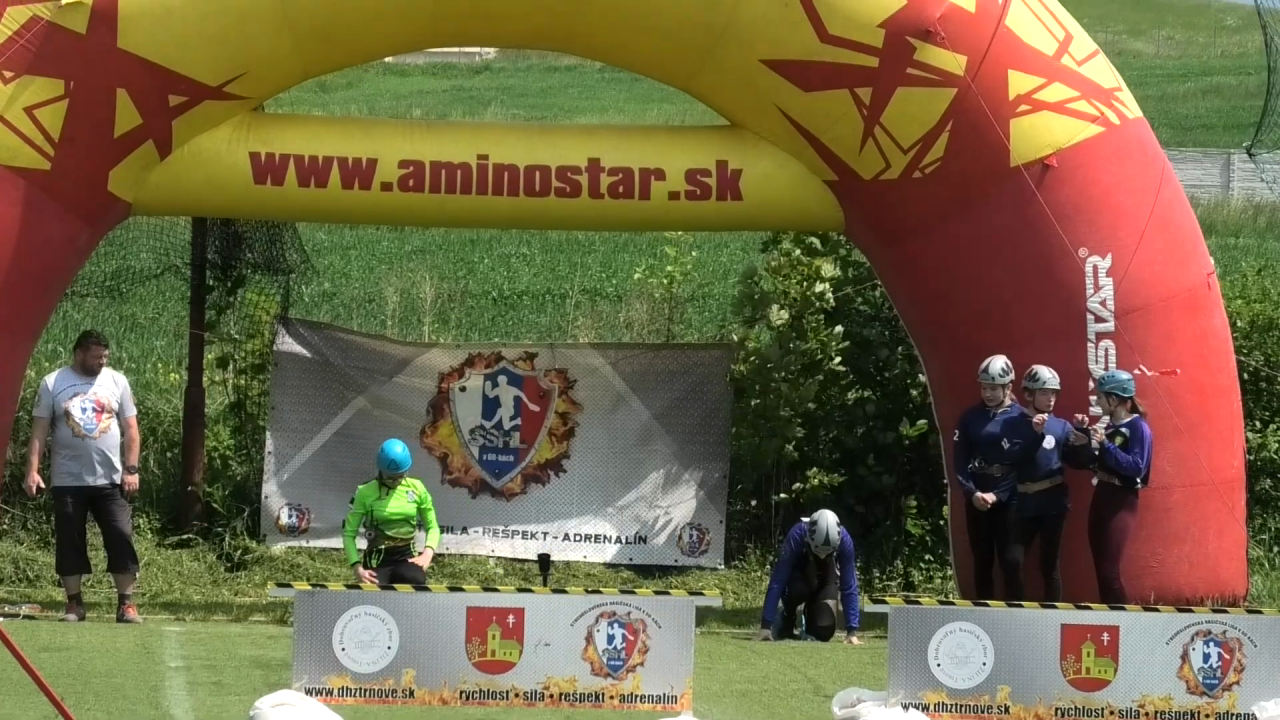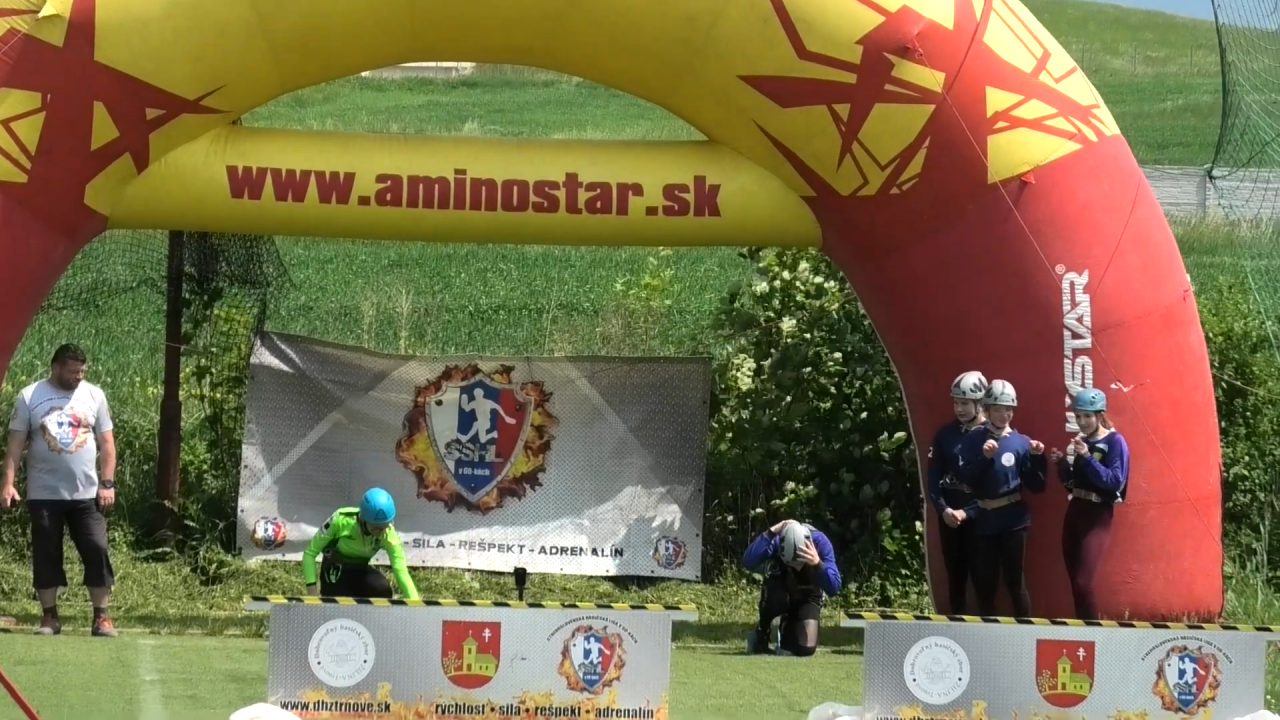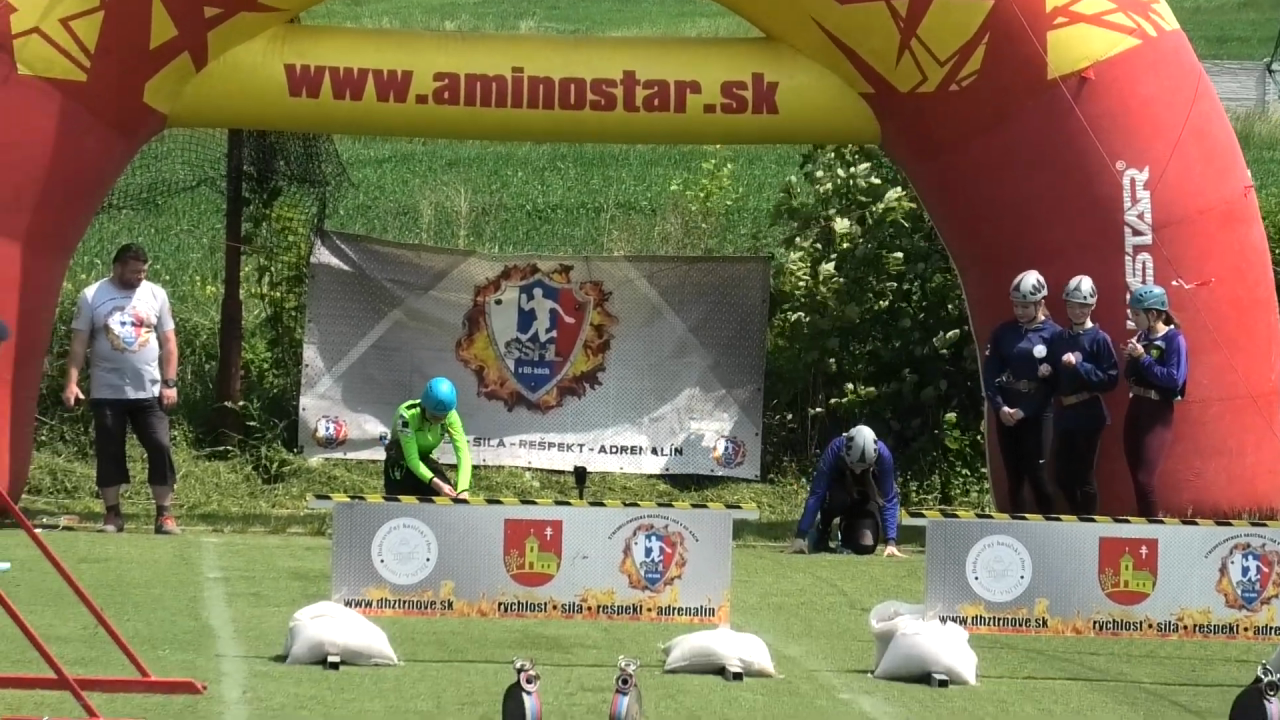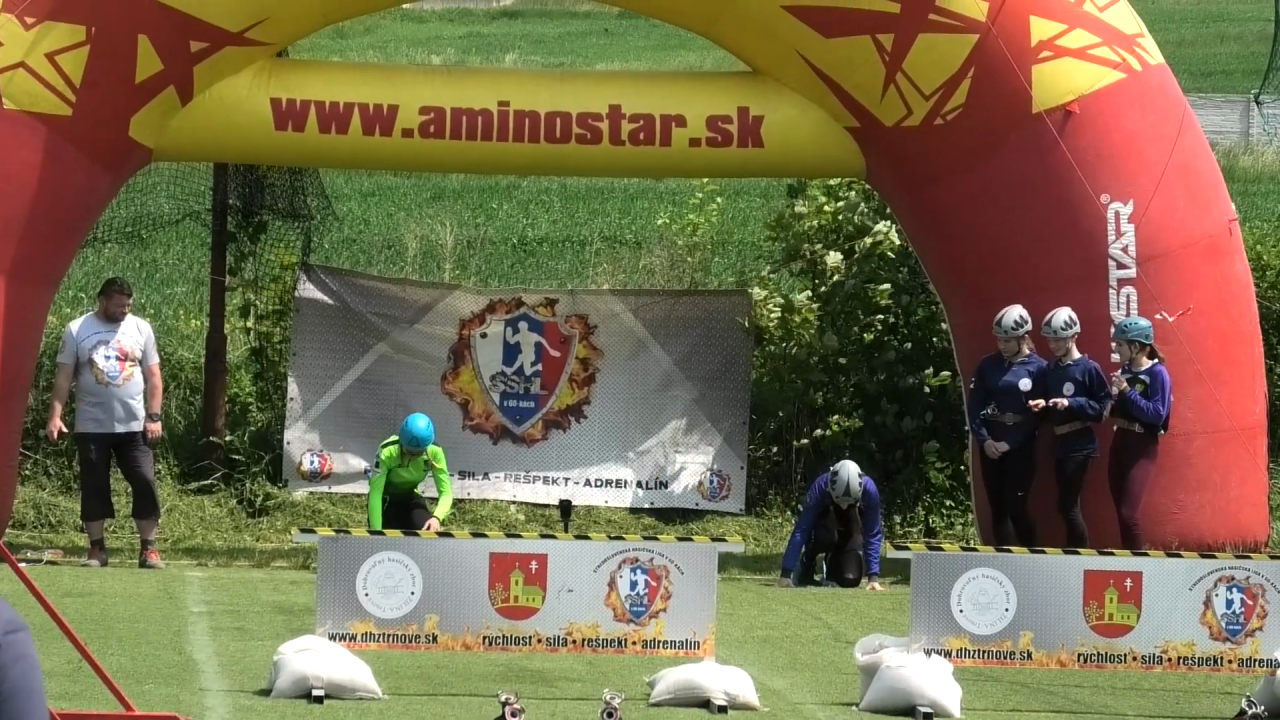
dt=1s
person 1, frame 1
left shoulder: (117, 381)
right shoulder: (52, 383)
left elbow: (130, 428)
right elbow: (39, 431)
left wrist: (131, 469)
right wrist: (32, 470)
left hip: (110, 480)
right hip: (67, 481)
left knee: (121, 538)
right knee: (69, 542)
left ankle: (126, 603)
right ankle: (74, 603)
person 1, frame 2
left shoulder: (94, 395)
right shoulder: (29, 396)
left elbow: (107, 442)
left wrist: (107, 483)
left hip: (87, 493)
right hip: (44, 494)
left knee: (97, 552)
right knee: (46, 555)
left ankle: (101, 616)
right ankle: (49, 617)
person 1, frame 3
left shoulder: (156, 294)
right shoulder: (92, 296)
left elbow: (168, 342)
right elbow: (79, 343)
left wrist: (170, 383)
right wrist: (71, 382)
left hip: (149, 392)
right hip: (107, 393)
left knee: (161, 450)
right knee: (109, 453)
left ankle: (164, 515)
right ankle: (112, 515)
person 1, frame 4
left shoulder: (141, 328)
right shoulder: (77, 329)
left elbow: (153, 376)
right elbow: (63, 377)
left wrist: (154, 417)
right wrist: (55, 415)
left hip: (134, 425)
right hip: (91, 426)
left knee: (145, 484)
right knee: (93, 487)
left ankle: (148, 549)
right ankle: (97, 549)
person 2, frame 1
left shoulder: (1022, 418)
right shoulder: (970, 417)
right elbow: (959, 460)
left wrist: (997, 495)
right wrist: (972, 492)
left hip: (1009, 498)
right hip: (975, 497)
left knee: (1009, 560)
right knee: (981, 560)
person 2, frame 2
right shoulder: (945, 434)
right elbow: (933, 477)
left wrist: (967, 512)
right wrist: (943, 509)
right hip: (948, 514)
right knee: (955, 576)
person 2, frame 3
left shoulder: (1053, 333)
right shoulder: (1003, 331)
right elbow: (989, 373)
left wrist: (1024, 411)
right wrist: (999, 407)
left hip: (1037, 412)
right hip: (1006, 410)
left knee: (1036, 474)
right knee: (1013, 475)
person 2, frame 4
left shoulder: (1038, 368)
right shoulder: (988, 365)
left elbow: (1037, 414)
right elbow: (974, 406)
left wrist: (1009, 443)
right wrist: (984, 439)
left hip: (1021, 445)
right hip: (990, 442)
left knee: (1016, 507)
right knee: (997, 507)
person 3, frame 1
left shoulder: (1061, 426)
right shoulder: (1015, 424)
left elbow: (1080, 462)
left wrist: (1082, 433)
right wrist: (1035, 433)
left hip: (1053, 502)
right hip: (1025, 503)
left knee: (1049, 565)
right knee: (1012, 560)
person 3, frame 2
left shoulder: (1022, 442)
right shoulder: (974, 440)
left elbow: (1037, 485)
right elbow: (967, 478)
left wrist: (1038, 458)
right wrist: (985, 458)
left hip: (1013, 518)
right hip: (984, 519)
left knee: (1015, 580)
right knee: (984, 580)
person 3, frame 3
left shoulder: (1099, 339)
right shoulder: (1059, 337)
left elbow: (1110, 380)
left wrist: (1078, 366)
left hip: (1089, 416)
right hip: (1064, 414)
left knee: (1084, 477)
right knee: (1062, 475)
person 3, frame 4
left shoulder: (1089, 369)
right shoulder: (1051, 368)
left elbow: (1105, 407)
left wrist: (1071, 403)
right wrist: (1042, 404)
left hip: (1080, 445)
right hip: (1060, 443)
left knee: (1068, 505)
right knee: (1068, 505)
person 4, frame 1
left shoulder: (1138, 426)
right shoulder: (1110, 425)
left elbow: (1137, 467)
left wrist: (1105, 444)
right wrist: (1086, 442)
left hip: (1122, 501)
right hip: (1101, 495)
left knee: (1110, 570)
right knee: (1100, 568)
person 4, frame 2
left shoulder: (1115, 441)
right shoulder: (1082, 441)
left elbow: (1115, 481)
left wrist: (1088, 457)
right wrist: (1062, 463)
left hip: (1097, 515)
right hip: (1075, 511)
left knee: (1083, 582)
right knee: (1074, 582)
person 4, frame 3
left shoulder: (1174, 338)
right shoulder: (1142, 337)
left elbow: (1174, 379)
left wrist: (1143, 357)
right wrist: (1131, 359)
left hip: (1158, 413)
right hip: (1136, 408)
left knee: (1145, 479)
right knee: (1136, 477)
person 4, frame 4
left shoulder: (1157, 373)
right shoulder: (1126, 370)
left elbow: (1157, 414)
left wrist: (1127, 391)
right wrist: (1112, 407)
left hip: (1142, 446)
right hip: (1120, 440)
left knee: (1128, 512)
right knee: (1120, 510)
